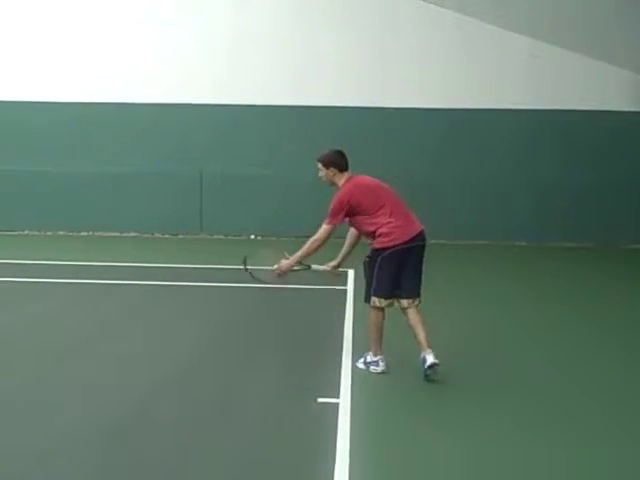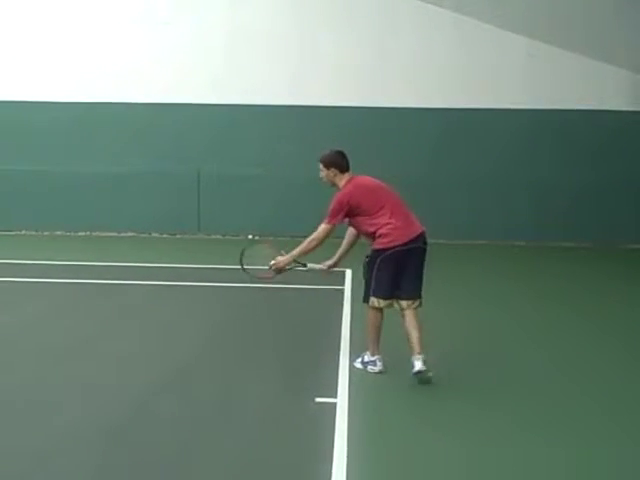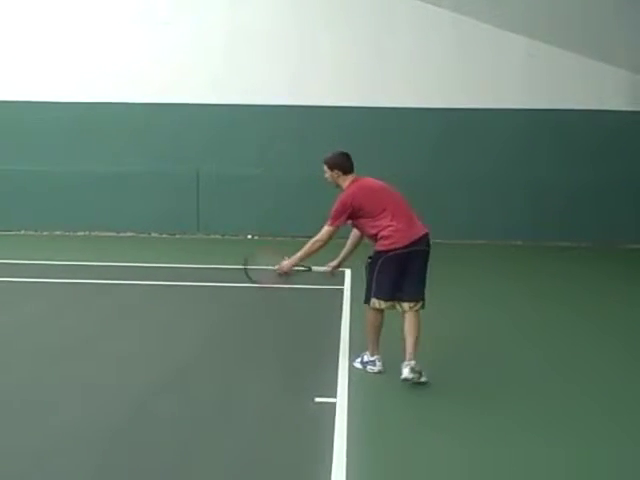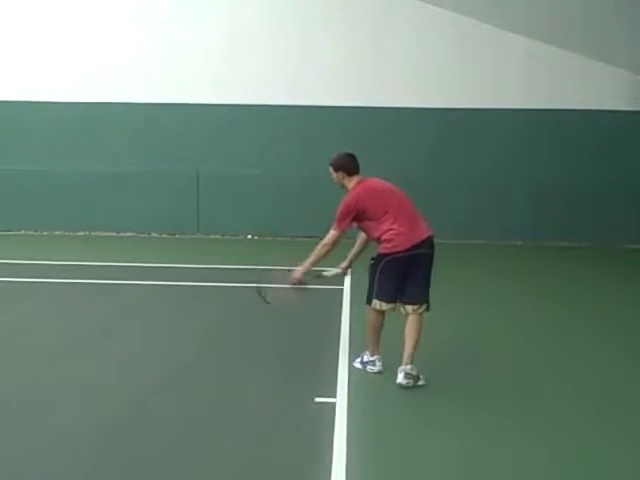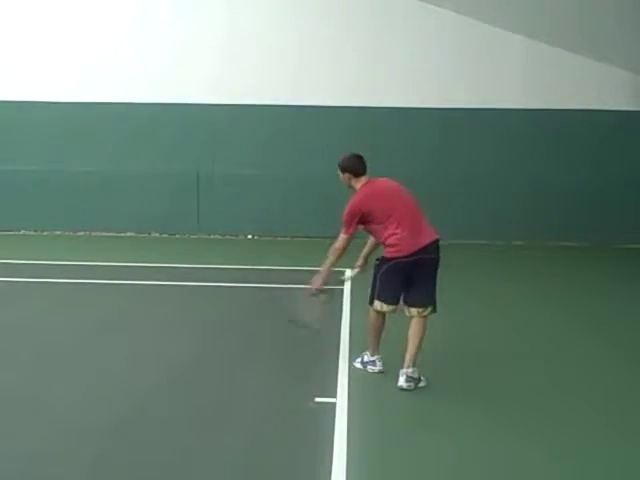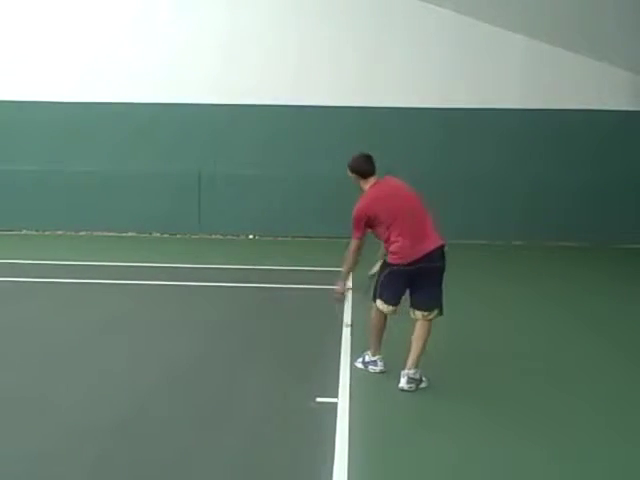
dt=0.1s
person 1, frame 1
left shoulder: (344, 195)
right shoulder: (363, 182)
left elbow: (321, 238)
left wrist: (291, 262)
right wrist: (339, 260)
left hip: (391, 243)
right hip: (416, 237)
left knee: (377, 302)
right knee: (409, 302)
left ankle: (375, 358)
right ankle: (427, 353)
person 1, frame 2
left shoulder: (344, 196)
right shoulder: (364, 184)
left elbow: (319, 237)
right elbow: (356, 227)
left wrist: (288, 259)
right wrist: (335, 259)
left hip: (391, 245)
right hip: (416, 239)
left knee: (376, 302)
right knee: (409, 304)
left ankle: (373, 358)
right ankle: (417, 358)
person 1, frame 3
left shoulder: (347, 198)
right shoulder: (368, 186)
left elbow: (322, 239)
left wrist: (292, 262)
right wrist: (339, 261)
left hip: (393, 247)
right hip: (420, 240)
left knee: (376, 303)
right knee: (411, 306)
left ankle: (372, 358)
right ankle: (410, 363)
person 1, frame 4
left shoulder: (351, 200)
right shoulder: (378, 184)
left elbow: (329, 242)
left wrist: (303, 269)
right wrist: (349, 261)
left hip: (394, 250)
right hip: (423, 243)
left knee: (378, 305)
right knee: (414, 310)
left ankle: (373, 358)
right ankle: (407, 369)
person 1, frame 5
left shoulder: (357, 203)
right shoulder: (386, 184)
left elbow: (340, 246)
left wrist: (322, 276)
right wrist: (363, 257)
left hip: (399, 255)
right hip: (429, 247)
left knee: (379, 306)
right knee: (419, 313)
left ankle: (372, 358)
right ankle: (408, 372)
person 1, frame 6
left shoulder: (362, 207)
right shoulder: (397, 184)
left elbow: (354, 248)
left wrist: (343, 279)
left hip: (401, 259)
right hip: (433, 252)
left knee: (381, 306)
right knee: (425, 316)
left ankle: (373, 358)
right ankle: (409, 374)
